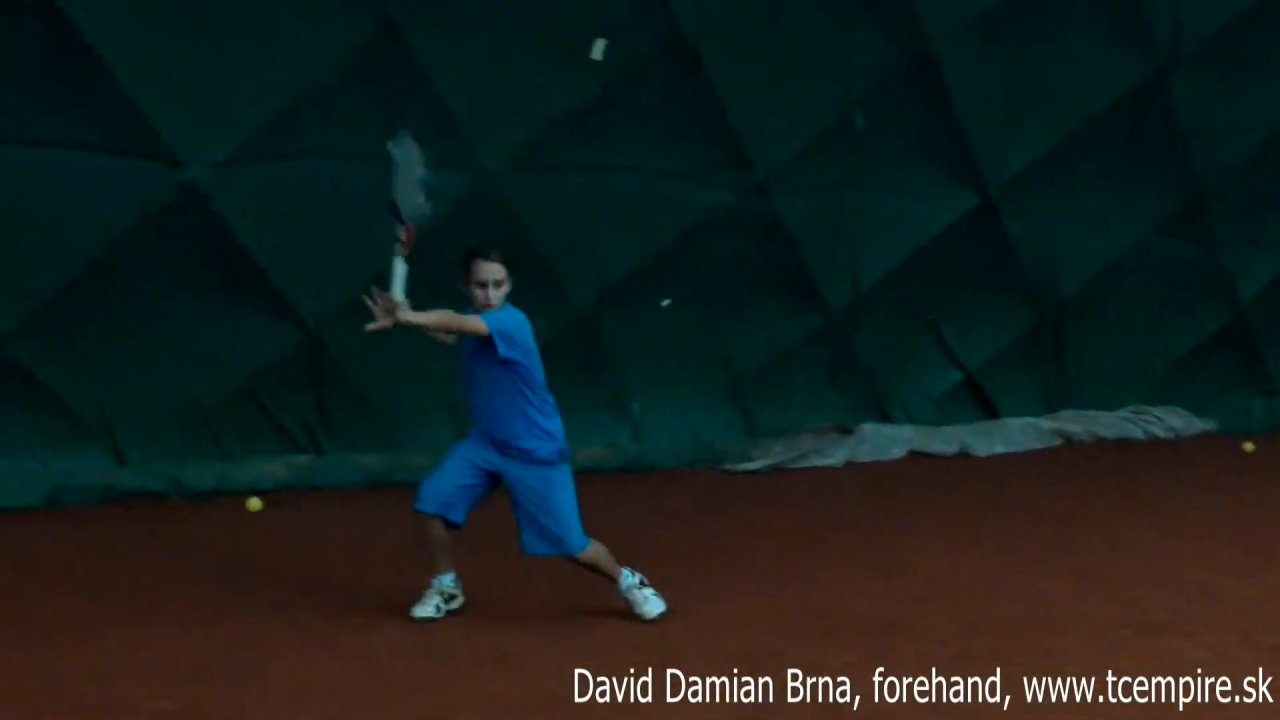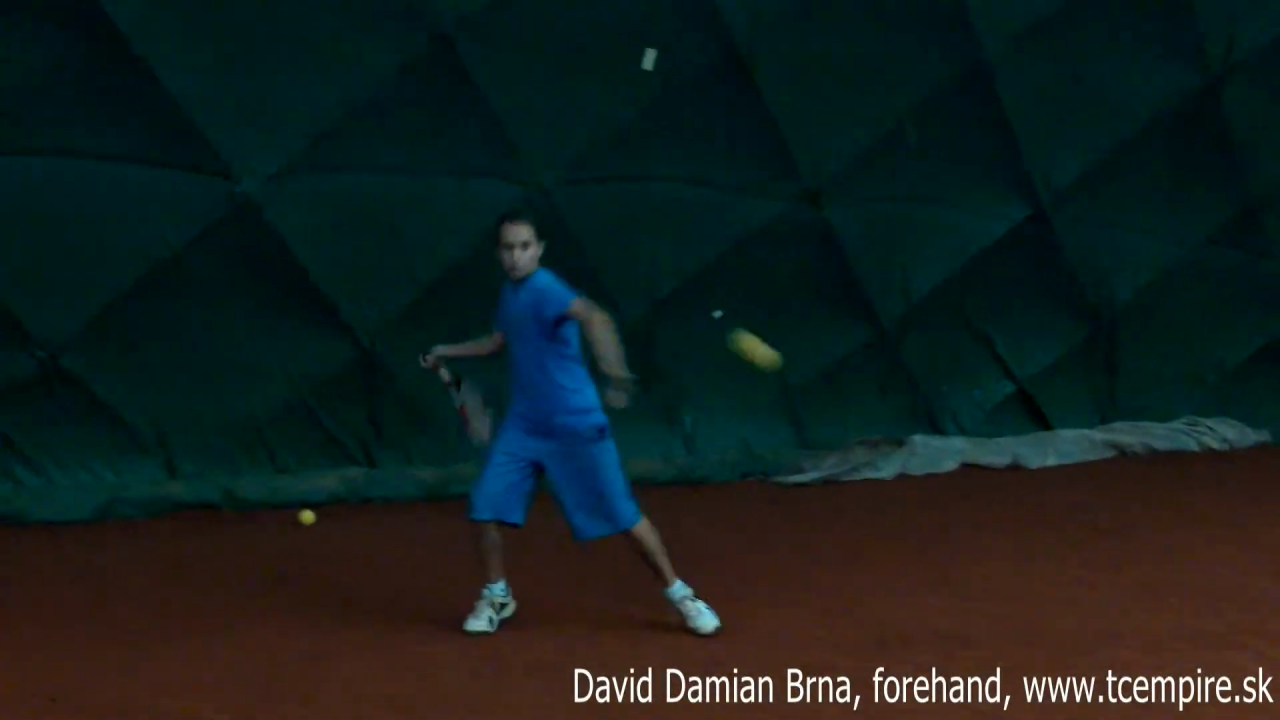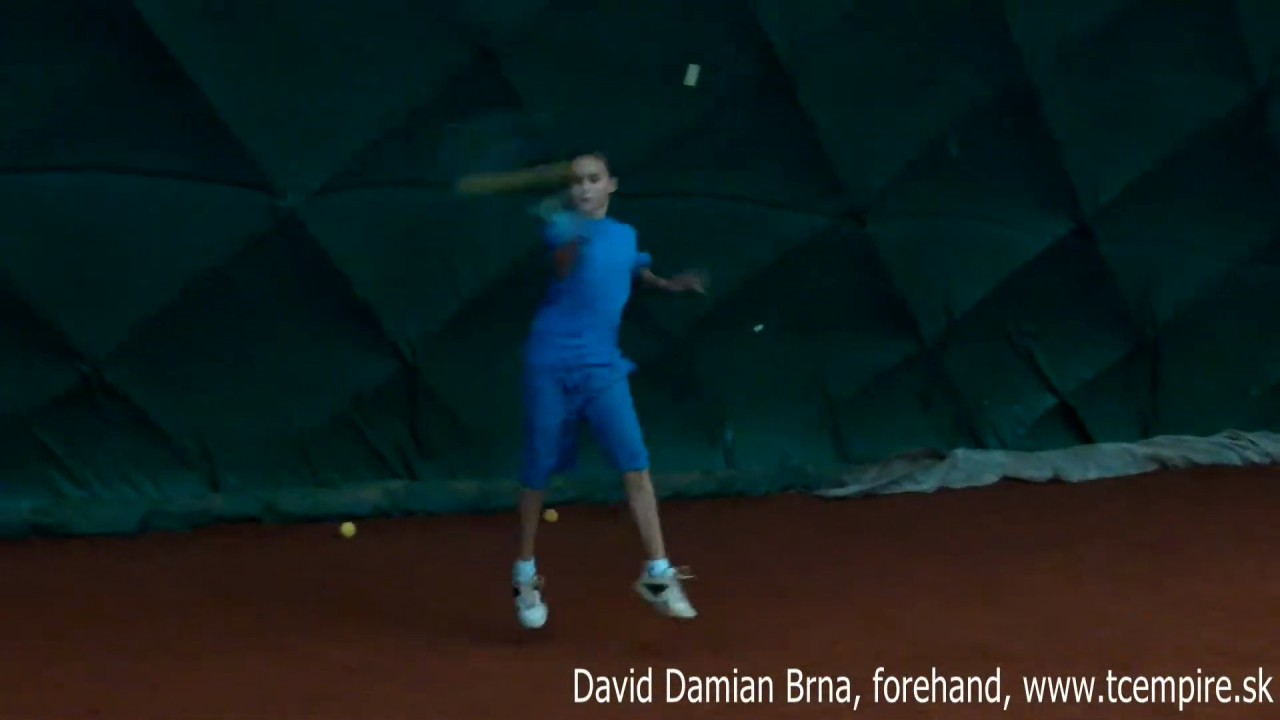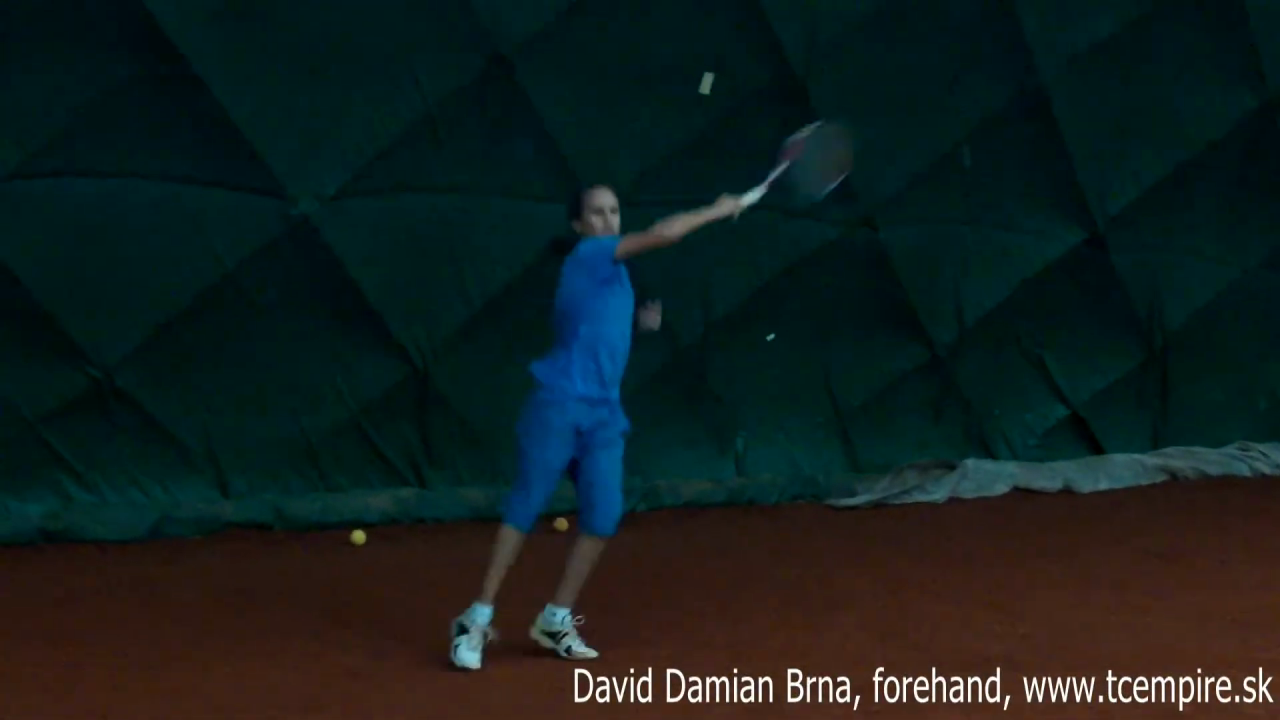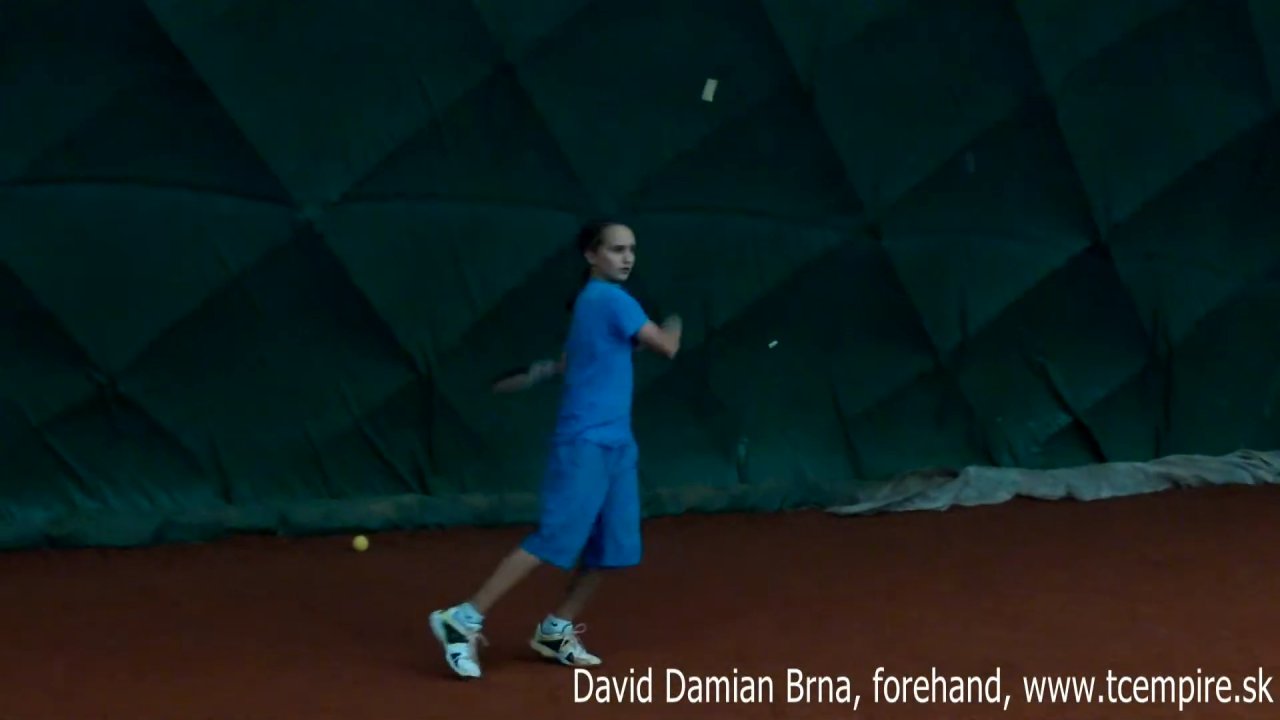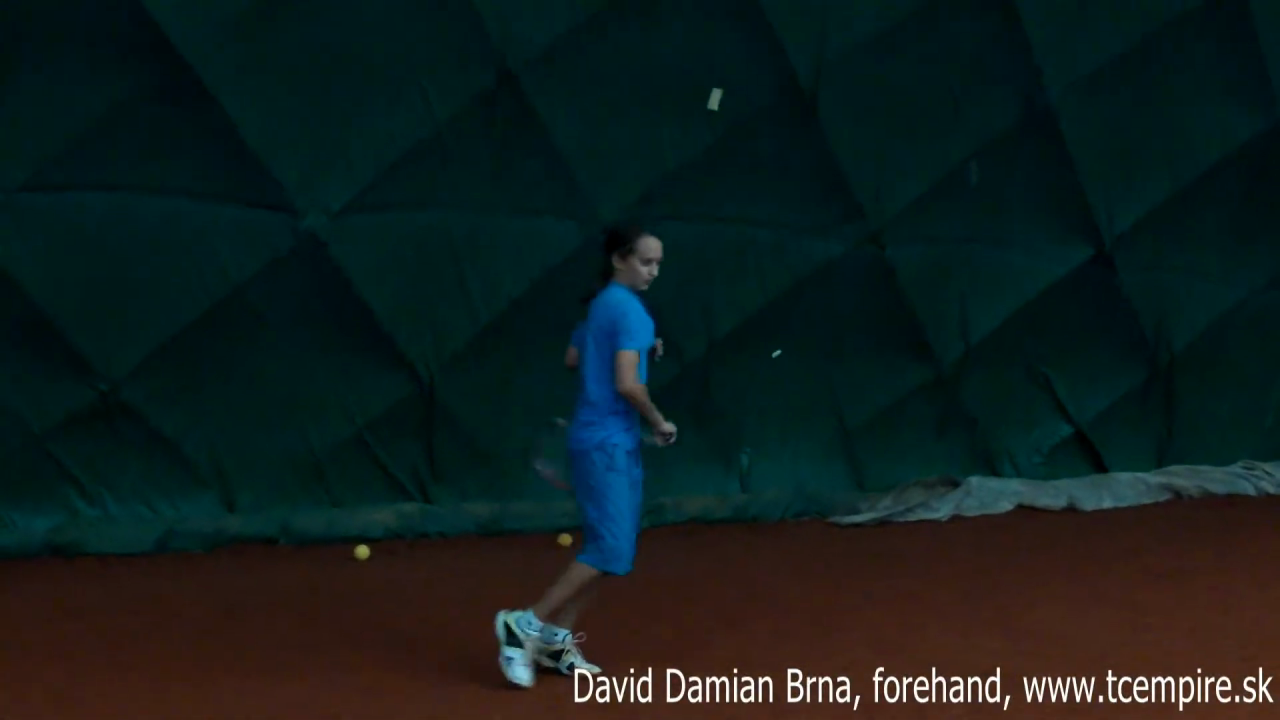
dt=0.2s
person 1, frame 1
left shoulder: (511, 321)
right shoulder: (472, 323)
left elbow: (456, 322)
right elbow: (451, 333)
left wrist: (406, 318)
right wrist: (401, 314)
left hip: (537, 449)
right hip: (487, 441)
left knee: (571, 544)
right knee: (431, 500)
left ankle: (628, 581)
right ankle: (445, 586)
person 1, frame 2
left shoulder: (548, 288)
right shoulder: (511, 293)
left elbow: (594, 316)
left wrist: (613, 368)
right wrist: (451, 351)
left hip: (577, 425)
right hip: (525, 424)
left knee: (622, 516)
right knee: (485, 508)
left ankle: (678, 591)
right ankle: (496, 595)
person 1, frame 3
left shoulder: (626, 236)
right shoulder: (561, 226)
left elbow: (640, 275)
right elbow: (559, 268)
left wrist: (670, 283)
right wrist: (569, 246)
left hip: (601, 368)
right hip: (550, 366)
left knee: (633, 464)
right knee: (537, 471)
left ankle: (658, 574)
right ankle: (526, 574)
person 1, frame 4
left shoulder: (616, 271)
right shoulder: (588, 255)
right elbow: (659, 235)
left wrist: (639, 318)
right wrist: (716, 211)
left hip: (602, 409)
right hip: (558, 402)
left knee: (603, 520)
right knee: (523, 511)
left ankle: (555, 621)
right ankle: (477, 618)
person 1, frame 5
left shoulder: (596, 301)
right shoulder: (611, 298)
left elbow: (565, 364)
right elbow: (666, 347)
right wrist: (671, 329)
left hip: (615, 442)
right hip: (585, 441)
left knee: (615, 548)
right knee: (553, 540)
left ankle: (555, 630)
right ankle: (464, 618)
person 1, frame 6
left shoulder: (605, 305)
right shoulder: (627, 309)
left elbow: (573, 357)
right elbow: (627, 383)
right wrist: (659, 422)
left hip: (619, 444)
right hip: (604, 445)
left knee: (615, 551)
right knee: (608, 549)
left ankle: (556, 639)
right ankle: (524, 624)
